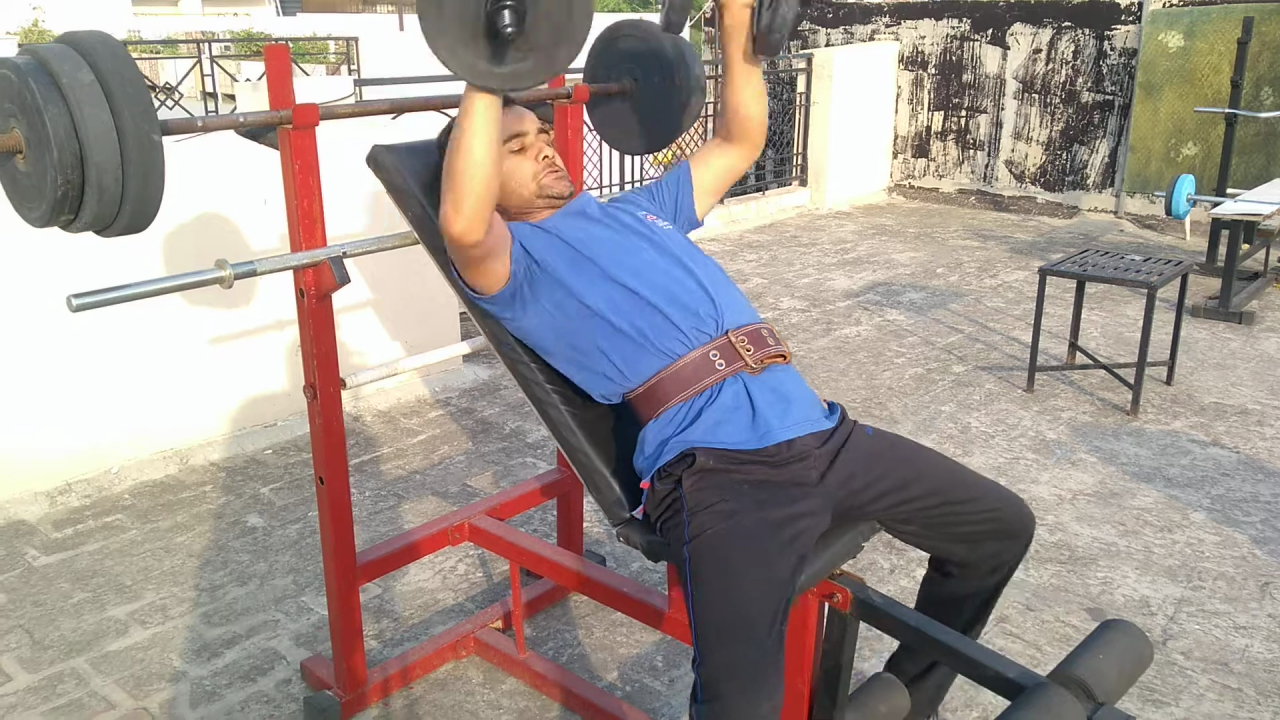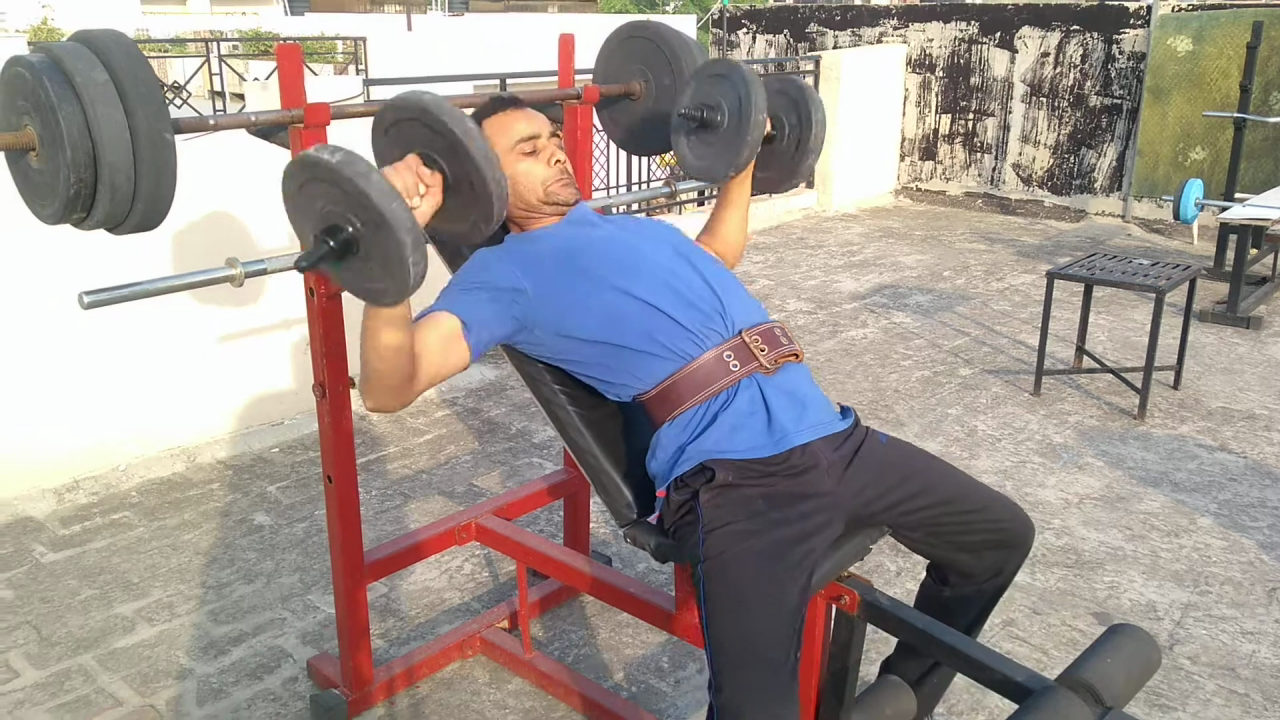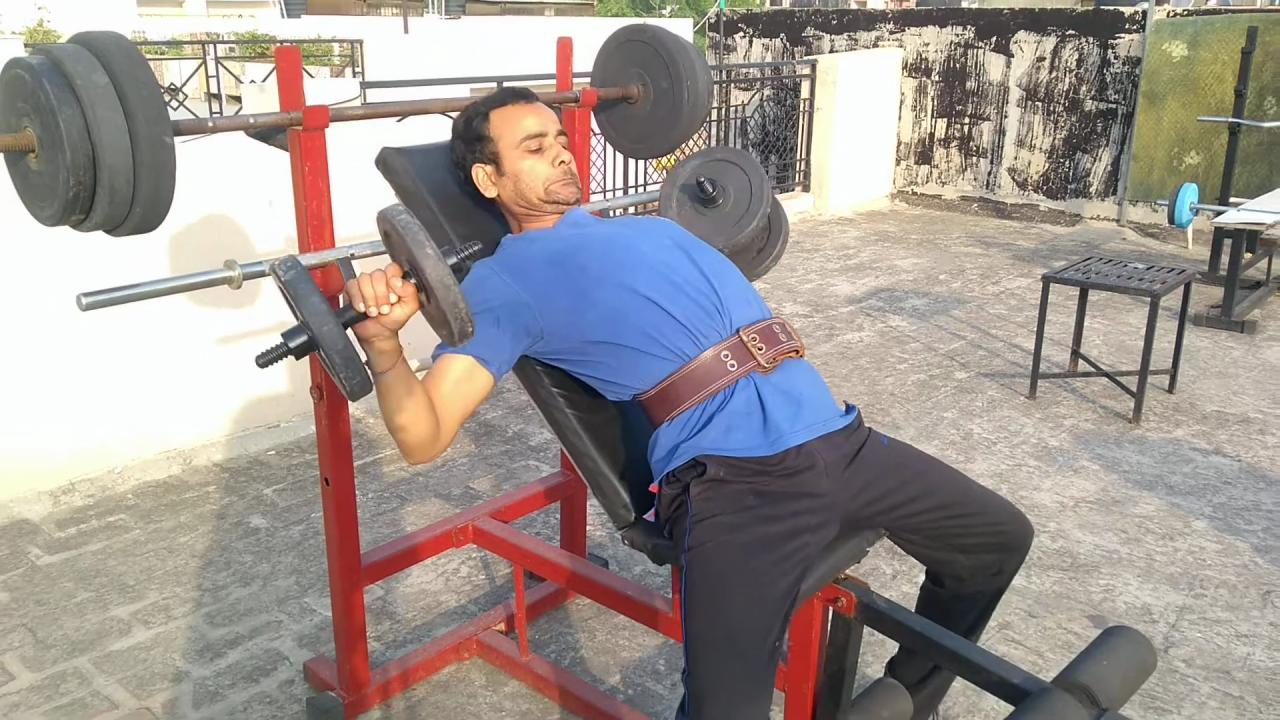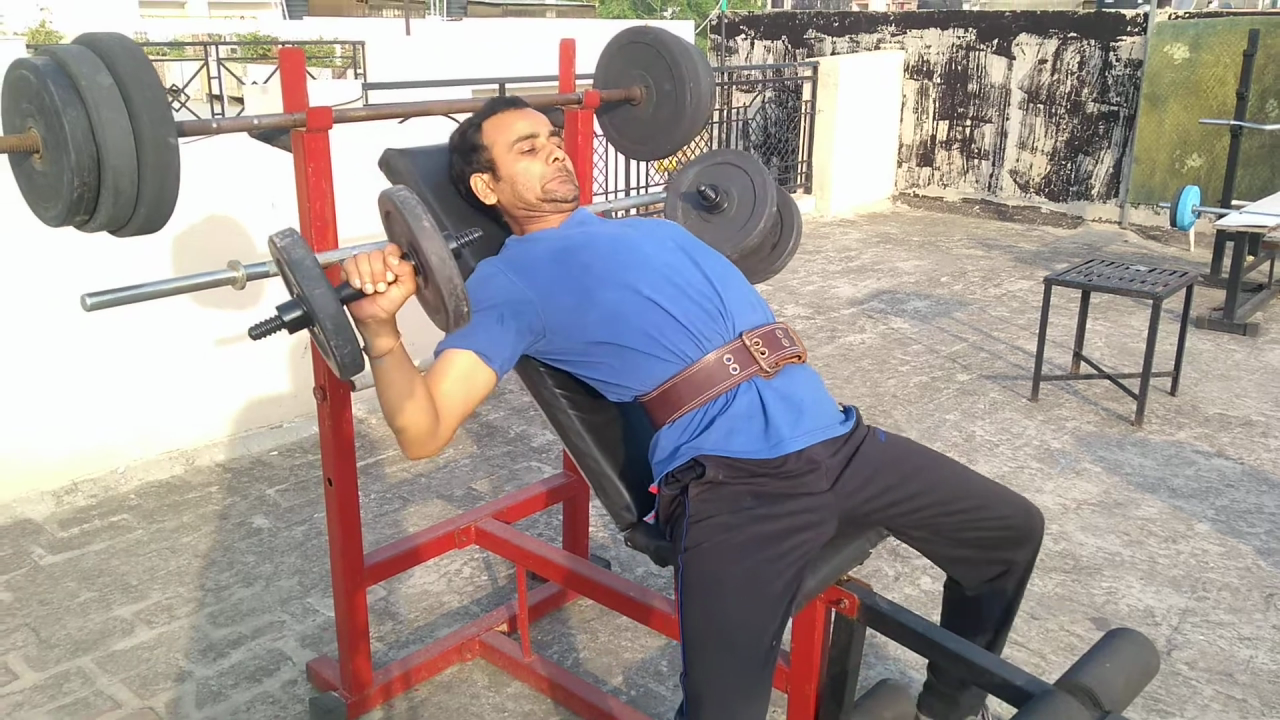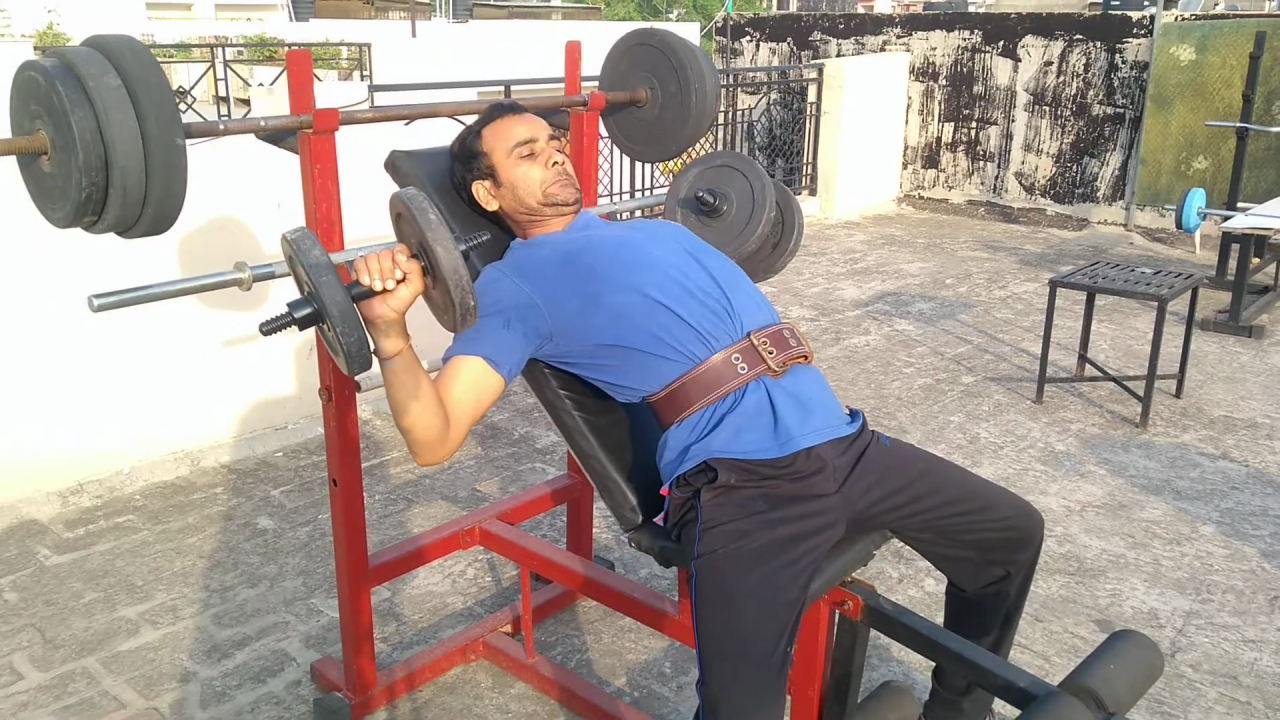
dt=0.3s
person 1, frame 1
left shoulder: (629, 210)
right shoulder: (516, 257)
left elbow: (739, 145)
right elbow: (464, 228)
right wrist: (486, 80)
left hip: (816, 428)
right hip: (723, 471)
left knee: (1003, 525)
person 1, frame 2
left shoulder: (630, 224)
right shoulder: (505, 270)
left elbow: (719, 252)
right elbow: (387, 386)
left wrist: (742, 165)
left hip: (828, 434)
right hip: (730, 477)
left knee: (1003, 535)
person 1, frame 3
left shoulder: (640, 226)
right shoulder: (503, 280)
right elbow: (424, 435)
right wrist: (380, 339)
left hip: (833, 432)
right hip: (731, 476)
left knee: (1001, 536)
person 1, frame 4
left shoulder: (644, 227)
right shoulder: (509, 279)
right elbow: (424, 430)
right wrist: (378, 325)
left hip: (834, 434)
right hip: (732, 478)
left knee: (1013, 529)
person 1, frame 5
left shoulder: (648, 230)
right shoulder: (514, 285)
right elbow: (433, 437)
right wrist: (388, 325)
left hip: (839, 438)
right hip: (739, 479)
left knee: (1013, 533)
